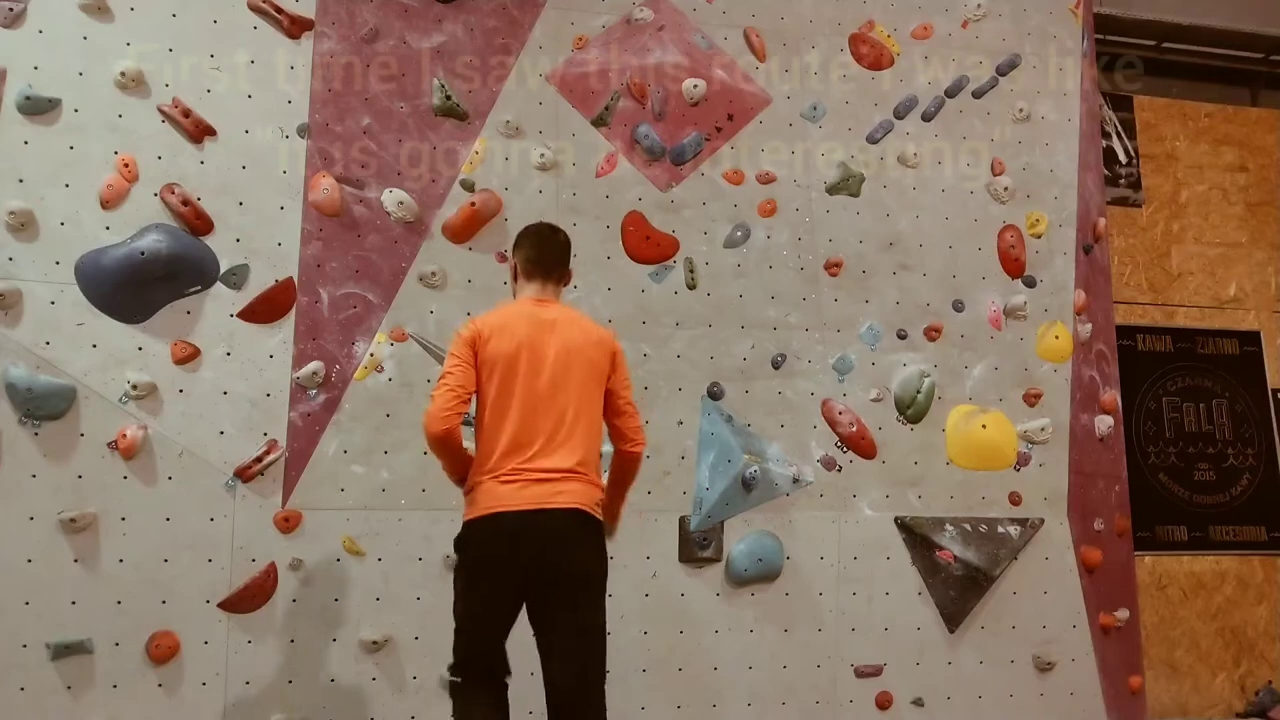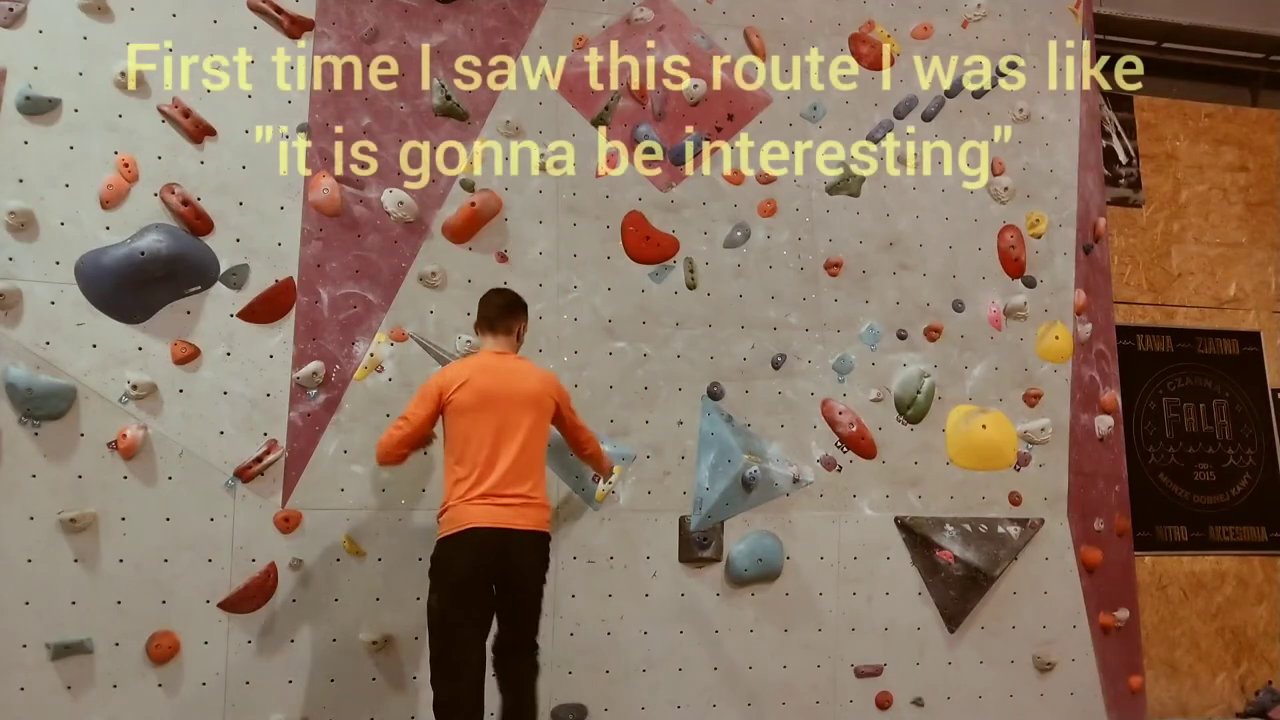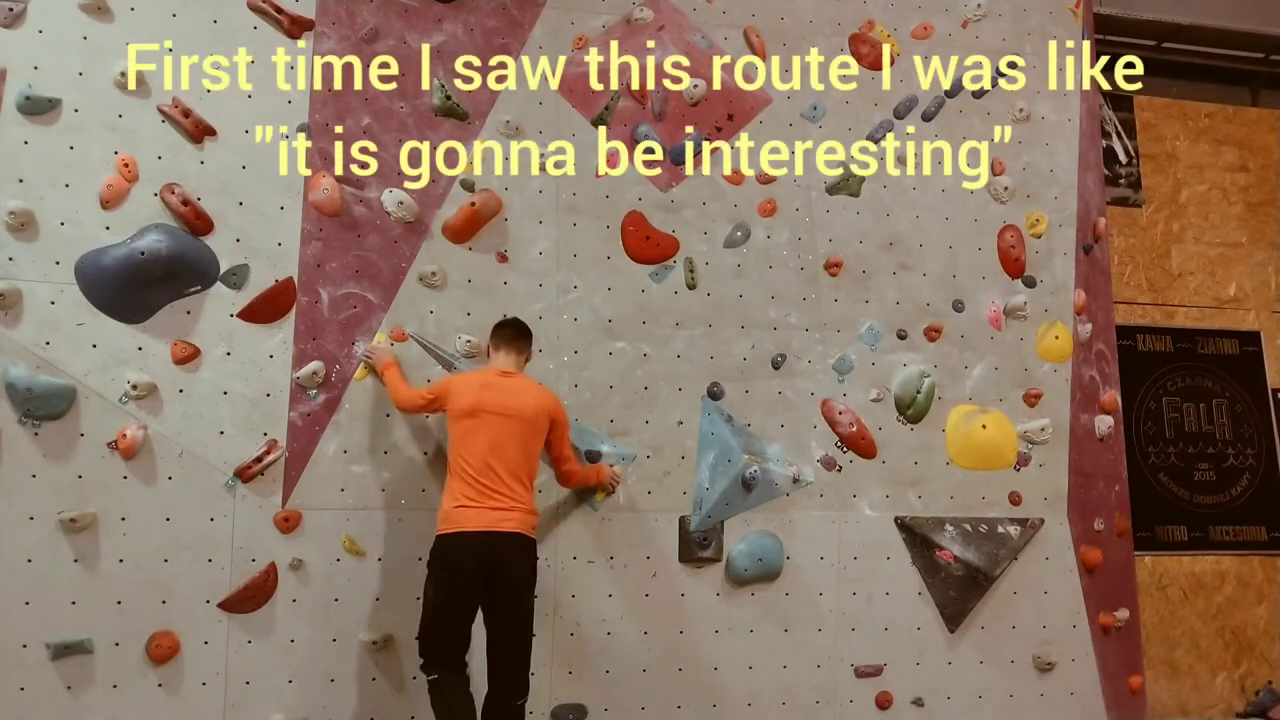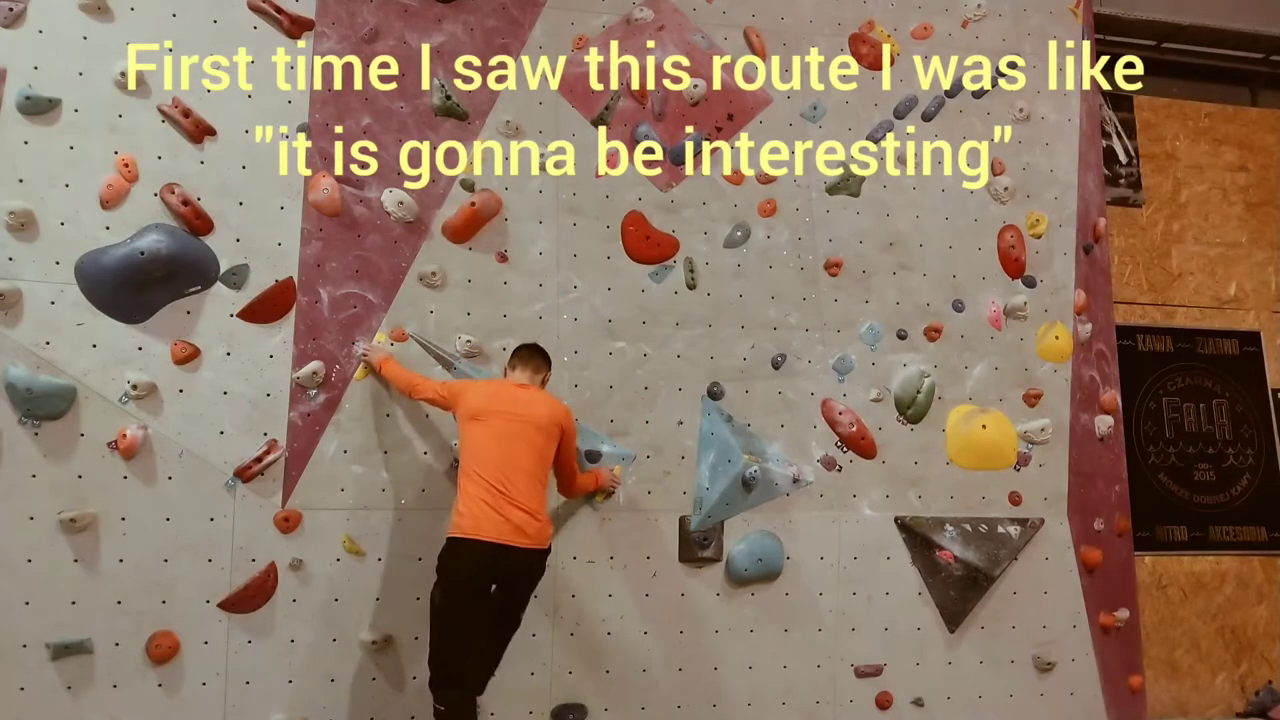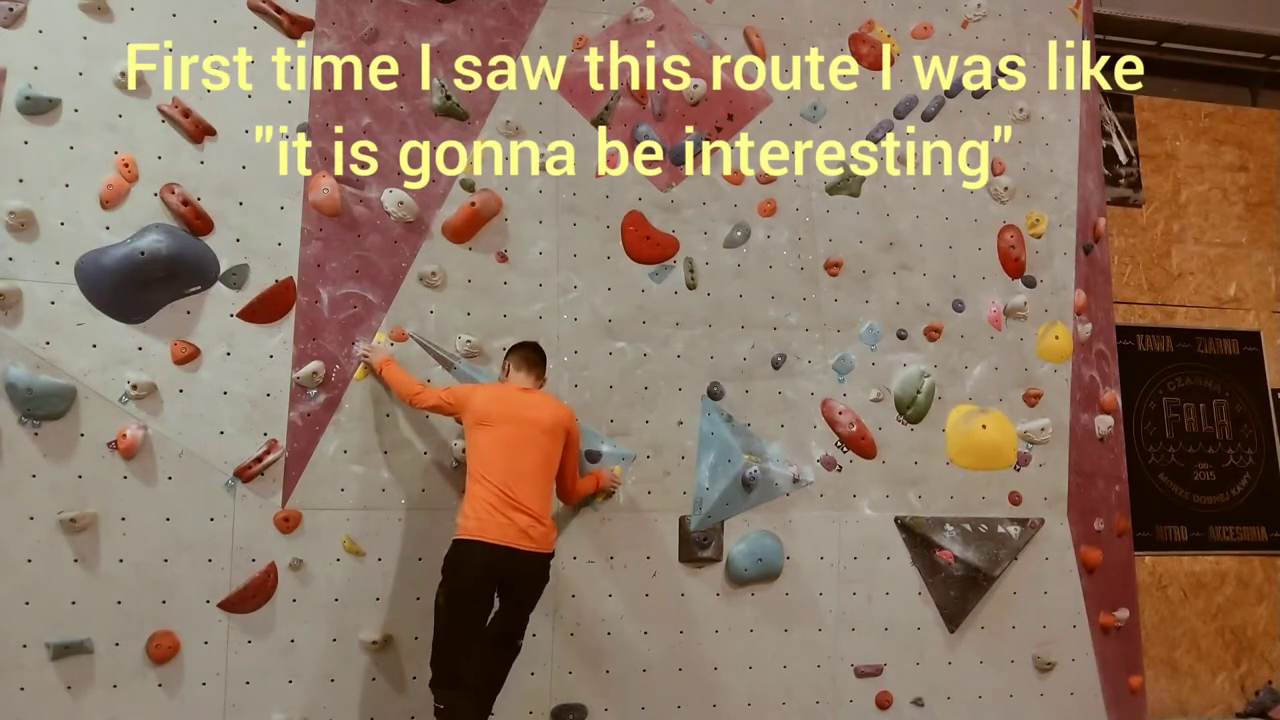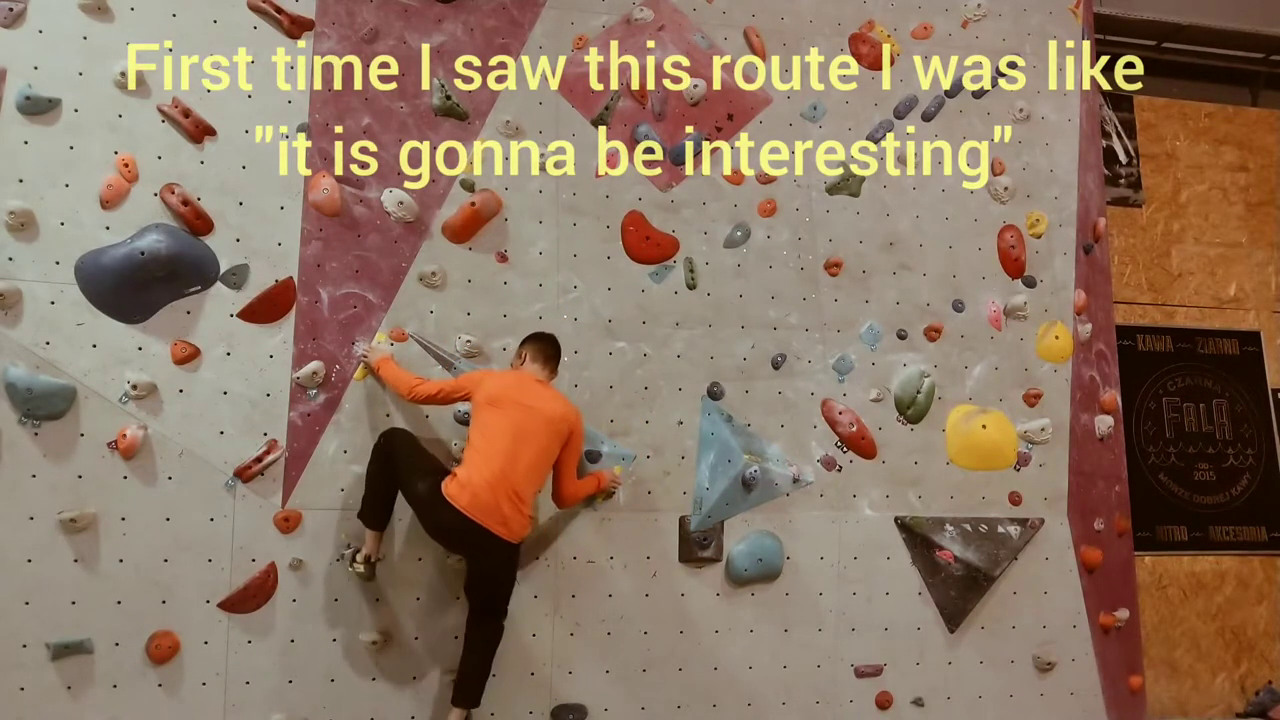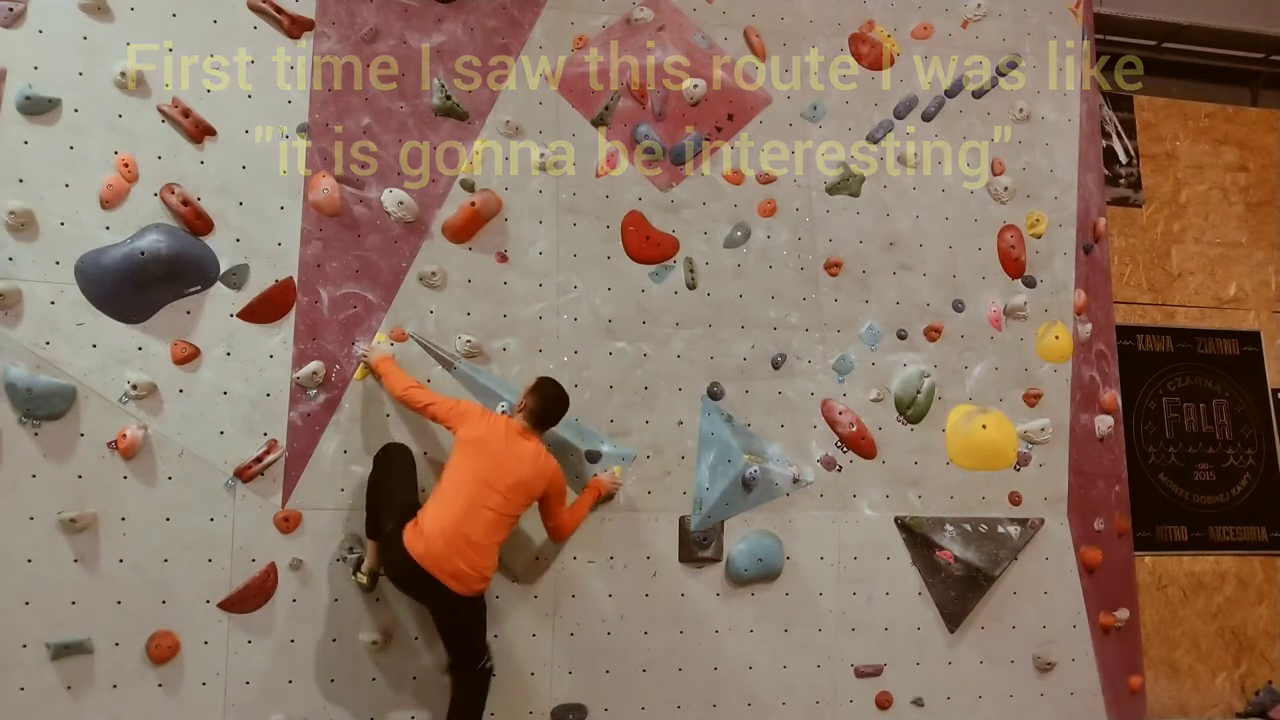
dt=0.7s
person 1, frame 1
left shoulder: (481, 330)
right shoulder: (600, 340)
left elbow: (439, 425)
right elbow: (632, 444)
left wrist: (468, 476)
right wrist: (610, 507)
left hip: (497, 520)
right hip: (573, 522)
left knee: (477, 676)
person 1, frame 2
left shoulder: (449, 379)
right shoulder: (545, 383)
left elbow: (387, 452)
right elbow: (583, 443)
left wrist: (423, 437)
right wrist: (603, 464)
left hip: (464, 536)
right hip: (528, 535)
left knee: (458, 675)
right knee: (518, 655)
person 1, frame 3
left shoulder: (458, 386)
right shoulder: (547, 402)
left elbow: (408, 400)
right elbow: (568, 474)
left wrist: (386, 365)
right wrist: (599, 474)
left hip: (460, 538)
right hip: (516, 541)
left knee: (442, 658)
right knee: (509, 667)
person 1, frame 4
left shoulder: (470, 392)
right shoulder: (558, 412)
left elbow: (415, 387)
right elbow: (569, 486)
left wrist: (382, 362)
right wrist: (597, 479)
left hip: (470, 541)
right hip: (529, 546)
left knee: (451, 665)
right knee: (499, 625)
person 1, frame 5
left shoulder: (476, 398)
right shoulder: (563, 416)
left elbow: (417, 395)
right elbow: (568, 493)
left wrist: (384, 363)
right wrist: (599, 480)
left hip: (476, 545)
right hip: (534, 554)
left knee: (453, 667)
right knee: (503, 644)
person 1, frame 6
left shoulder: (489, 380)
right shoulder: (569, 416)
left elbow: (416, 391)
right elbow: (564, 496)
left wrist: (382, 362)
right wrist: (598, 481)
left hip: (451, 509)
right hip: (503, 538)
left knee: (394, 440)
right knee: (487, 621)
left ankle: (368, 552)
person 1, frame 7
left shoulder: (476, 420)
right shoulder: (548, 470)
left elbow: (410, 394)
right elbow: (559, 530)
left wrist: (383, 363)
right wrist: (595, 490)
left hip: (407, 556)
right hip: (461, 586)
left knee: (393, 454)
right knee: (472, 668)
left ankle: (369, 567)
